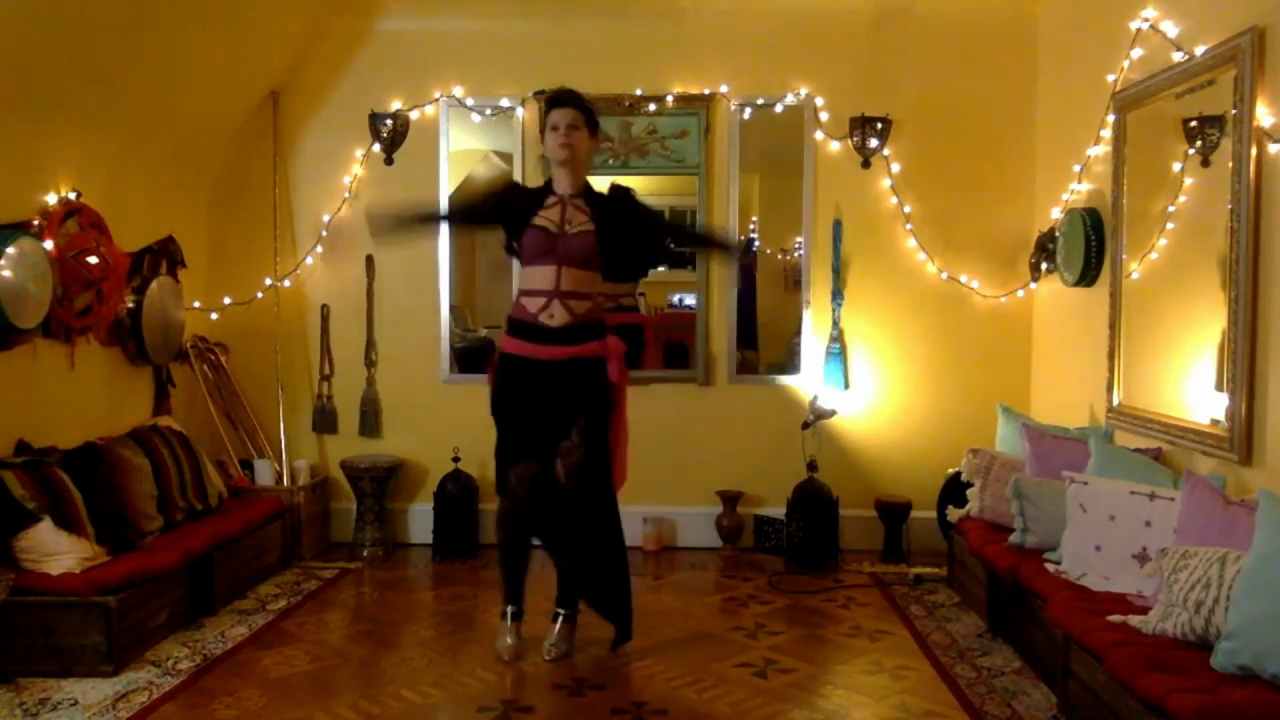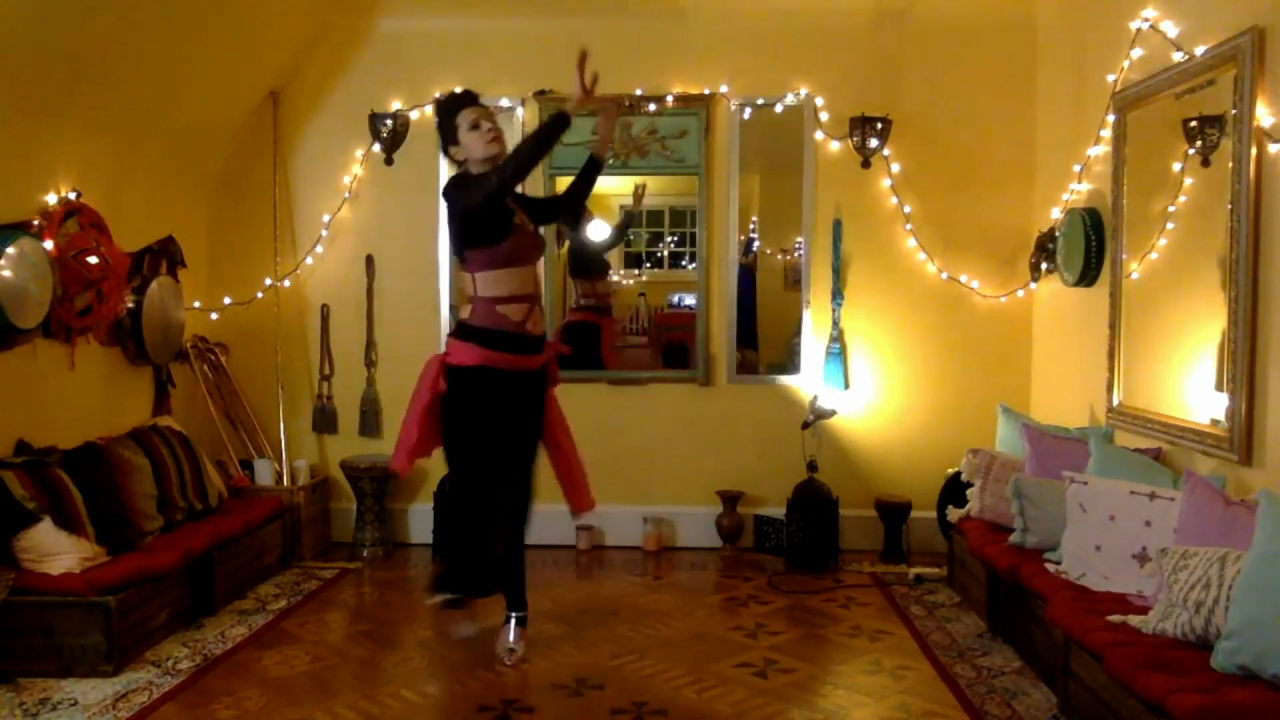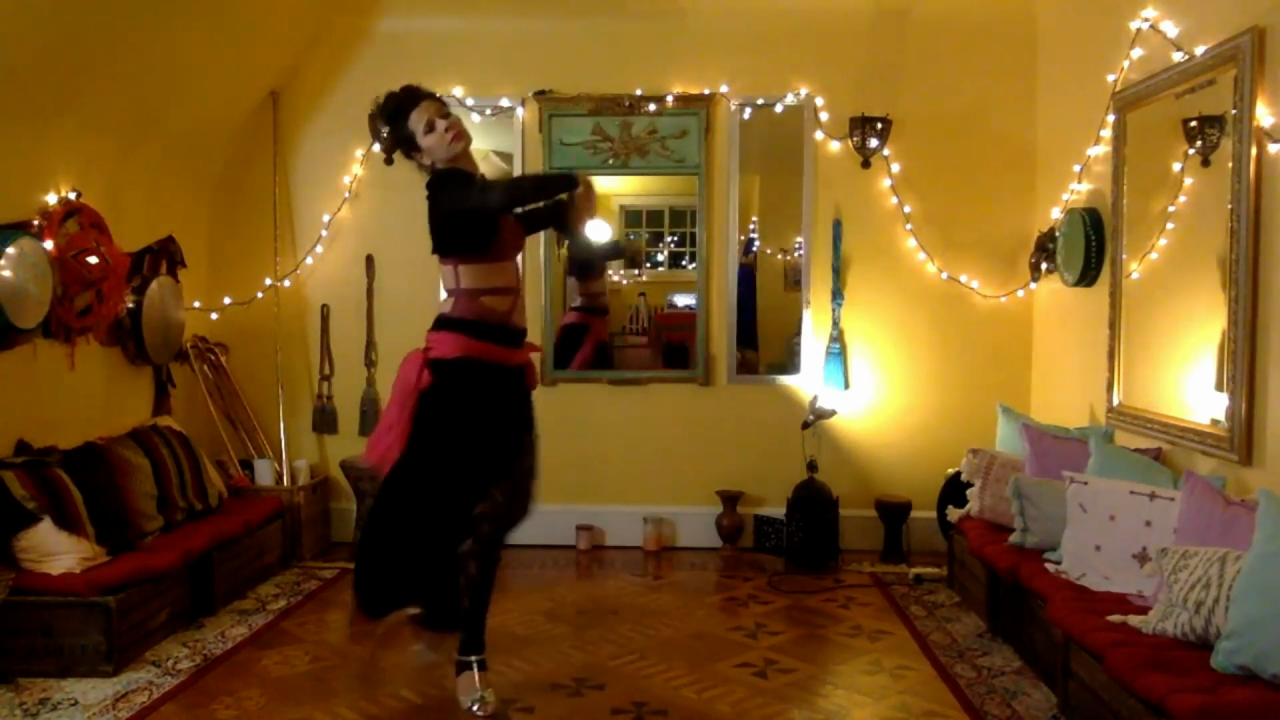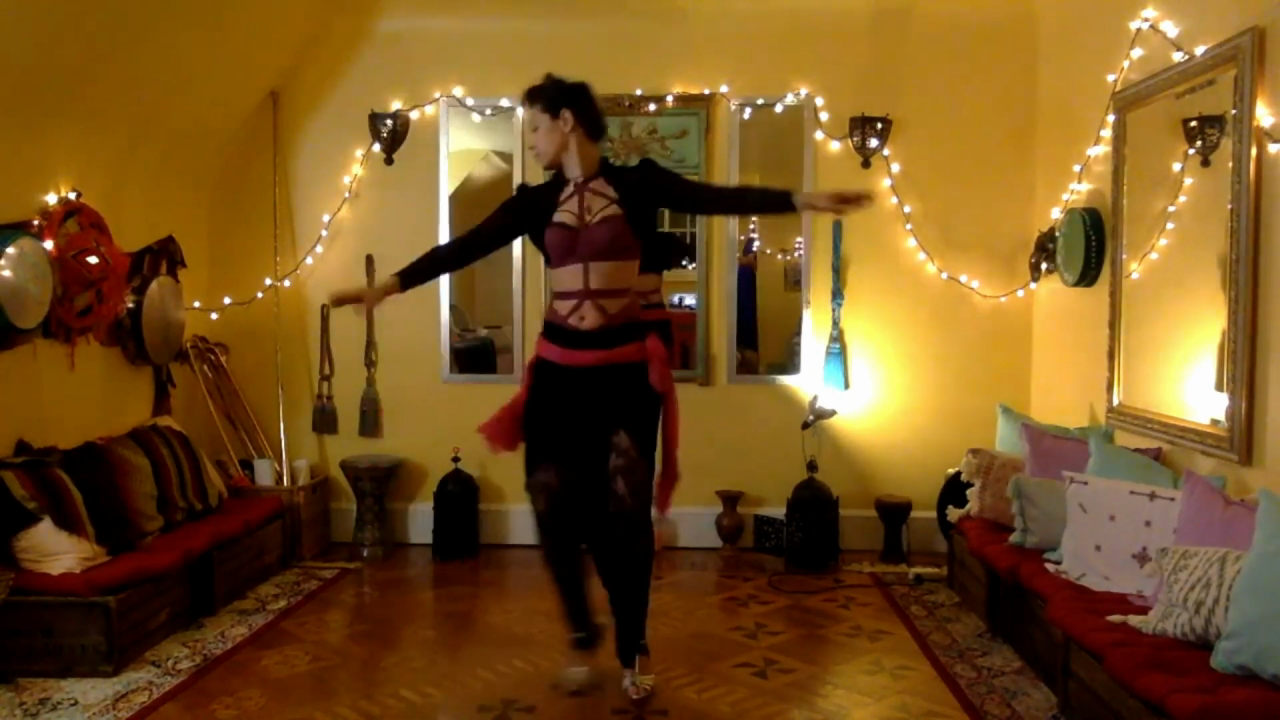
dt=0.7s
person 1, frame 1
left shoulder: (611, 208)
right shoulder: (518, 202)
left elbow: (675, 233)
right elbow: (459, 213)
left wrist: (736, 251)
right wrist: (389, 223)
left hip: (581, 360)
right hip: (523, 358)
left knee: (573, 488)
right knee: (517, 486)
left ankle: (566, 615)
right ankle: (511, 612)
person 1, frame 2
left shoulder: (514, 202)
right shoulder: (465, 195)
left elbow: (568, 203)
right elbow: (511, 168)
left wrist: (598, 145)
right wrist: (569, 111)
left hip: (526, 361)
right hip: (481, 361)
left knee: (509, 492)
right knee: (491, 493)
person 1, frame 3
left shoulder: (477, 191)
right shoulder: (449, 189)
left elbow: (527, 217)
right elbow: (513, 194)
left wrist: (571, 206)
right wrist: (572, 187)
left hip: (503, 359)
right hip: (465, 360)
left knee: (505, 500)
right knee: (482, 505)
left ankle: (439, 610)
right ankle: (468, 659)
person 1, frame 4
left shoulder: (637, 180)
right shoulder: (536, 201)
left elbow: (717, 198)
right elbow: (469, 245)
left wrist: (801, 199)
right wrist: (390, 284)
left hip: (626, 365)
right hip: (560, 365)
left knee: (627, 508)
right knee: (553, 508)
left ankle: (634, 648)
right ankle: (584, 636)
